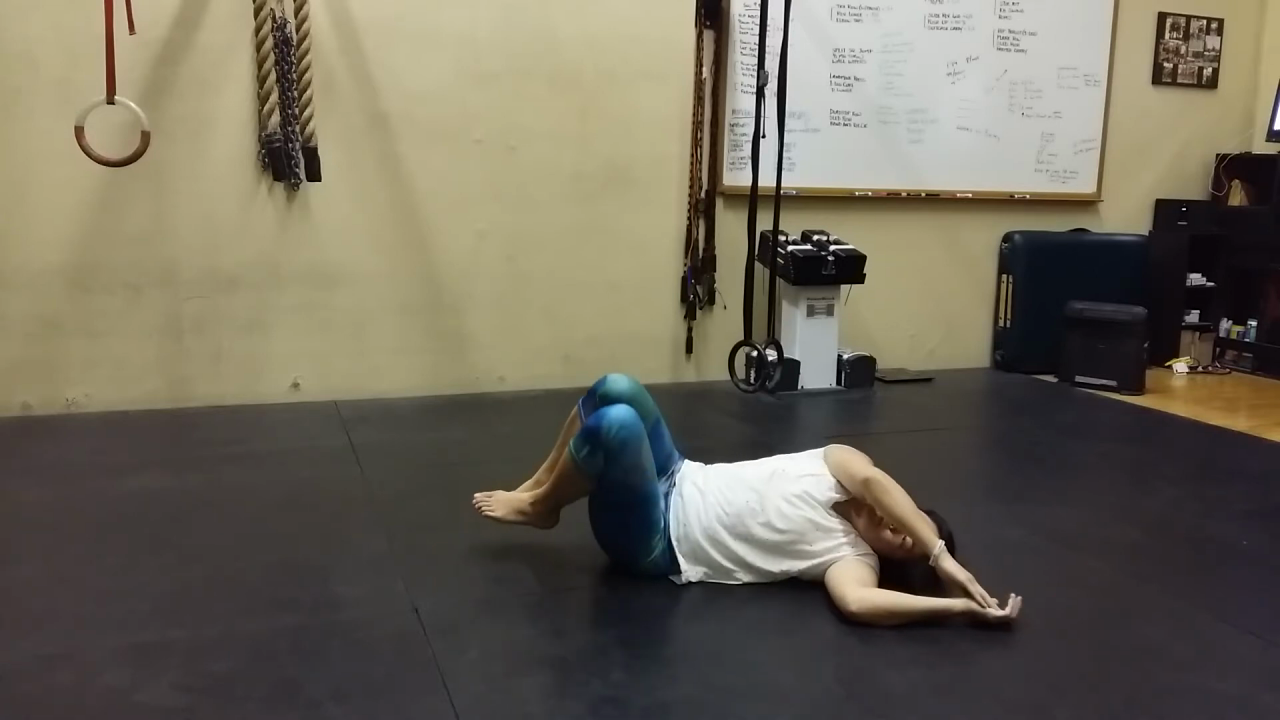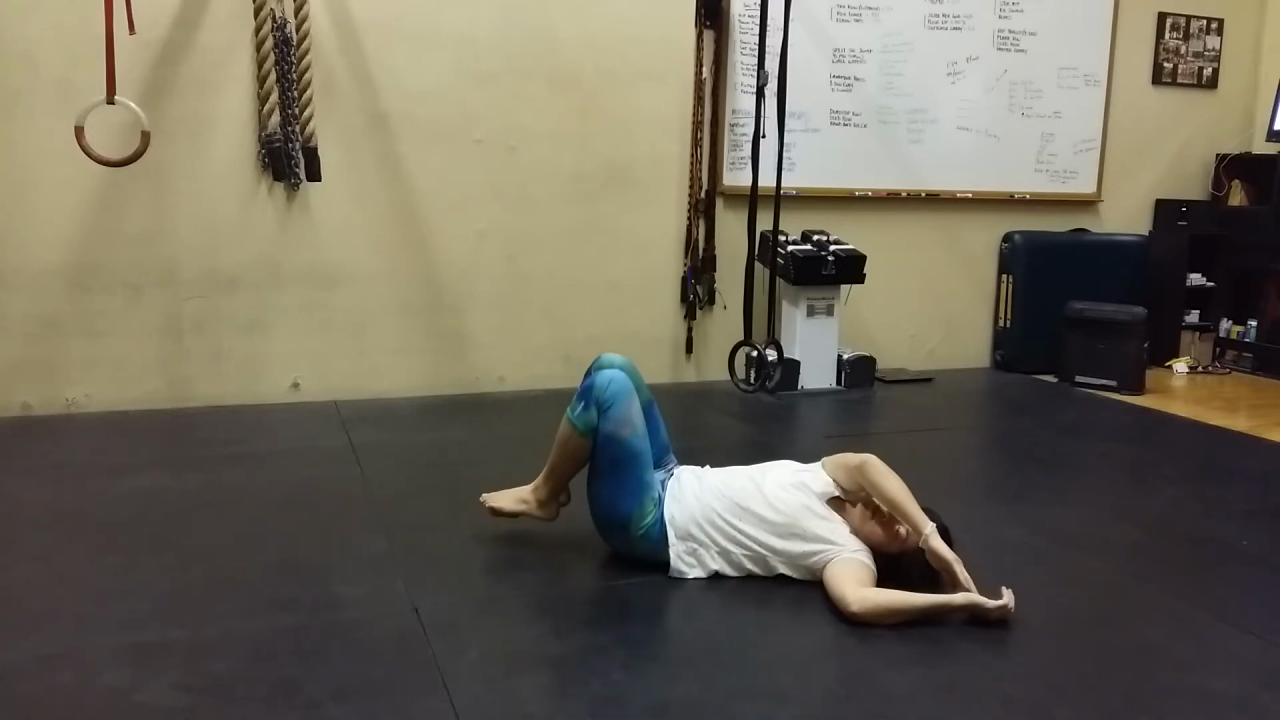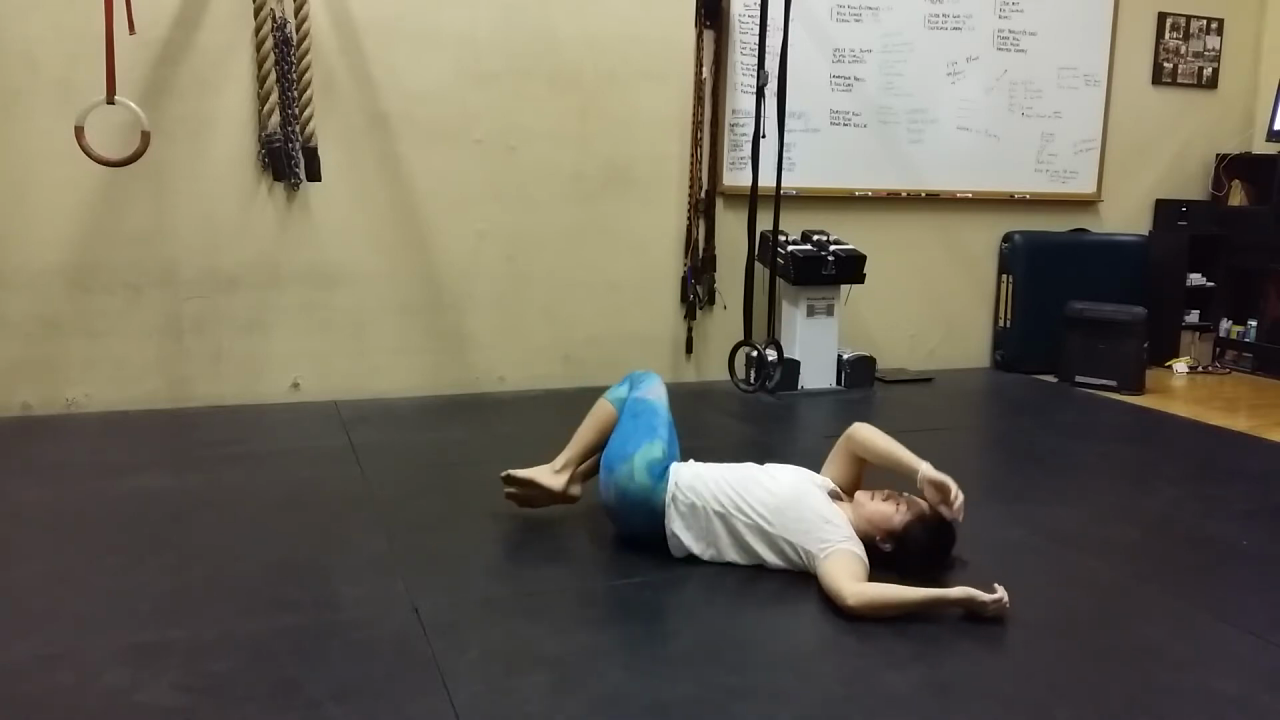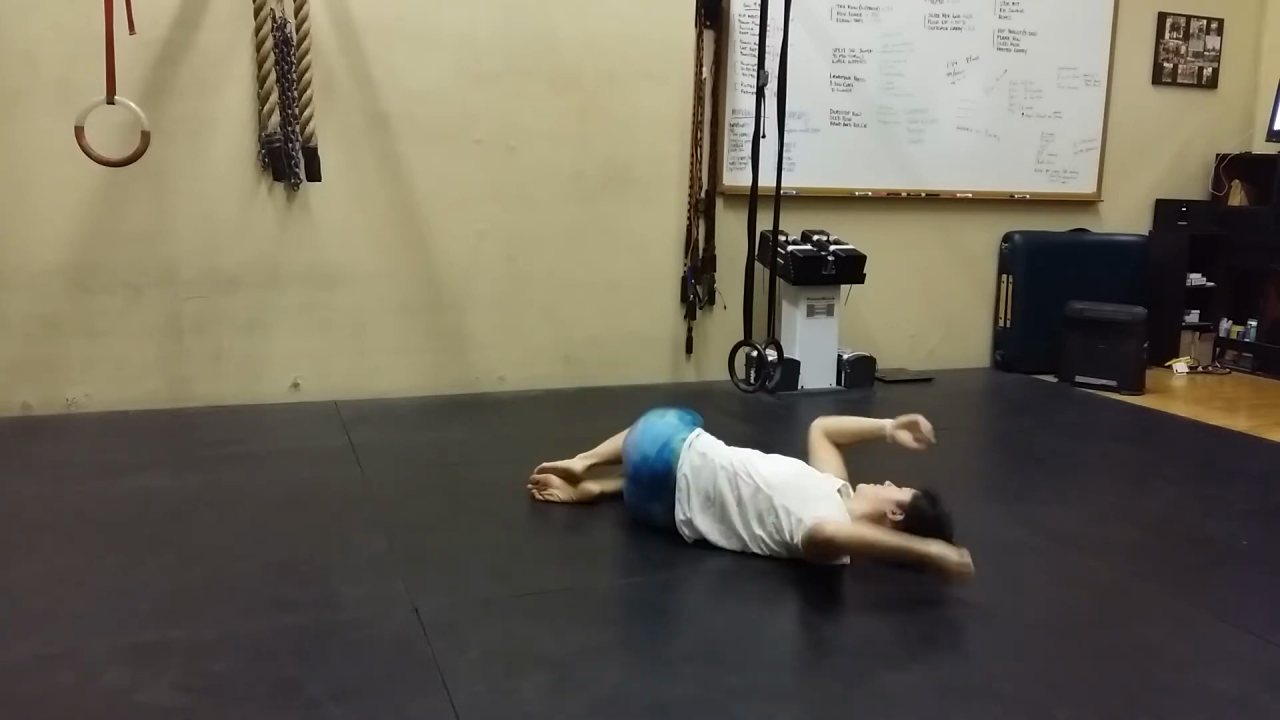
dt=0.5s
person 1, frame 1
left shoulder: (855, 556)
right shoulder: (840, 469)
left elbow: (857, 604)
right elbow: (873, 478)
left wrist: (961, 604)
right wrist: (943, 553)
left hip: (657, 545)
right hip: (677, 483)
left knee: (616, 426)
right knee: (616, 392)
left ankle: (540, 507)
right ankle: (540, 487)
person 1, frame 2
left shoulder: (850, 554)
right shoulder: (832, 487)
left elbow: (859, 603)
right elbow: (866, 464)
left wrist: (960, 601)
right wrist: (931, 532)
left hip: (652, 528)
right hip: (671, 487)
left knee: (608, 386)
right knee: (613, 369)
left ankle: (543, 496)
right ankle: (547, 490)
person 1, frame 3
left shoulder: (843, 546)
right shoulder: (833, 493)
left elbow: (852, 596)
right elbow: (856, 434)
left wrist: (955, 596)
right wrist: (925, 470)
left hip: (650, 494)
right hip: (675, 483)
left knee: (642, 384)
right knee: (643, 384)
left ankle: (560, 472)
right ankle: (566, 475)
person 1, frame 4
left shoulder: (836, 535)
right shoulder: (836, 487)
left elbow: (824, 531)
right elbow: (820, 428)
left wrist: (926, 549)
right wrist: (888, 428)
right hip: (671, 487)
left ankle: (584, 467)
right ankle: (588, 484)
